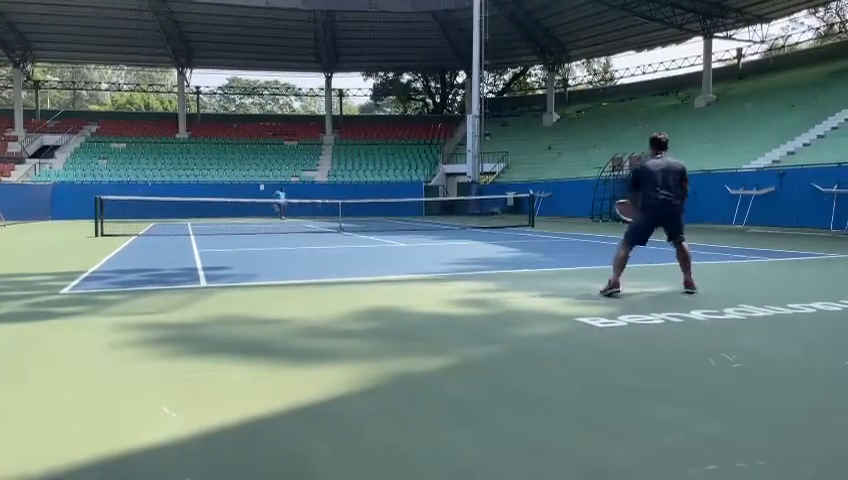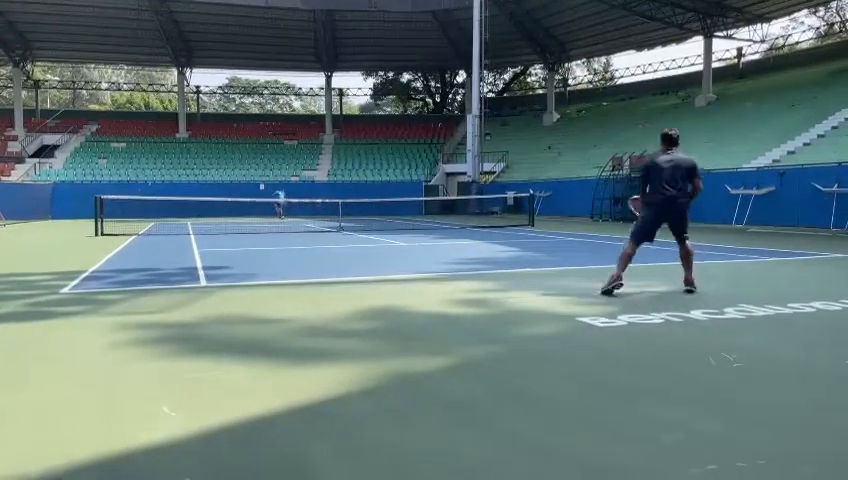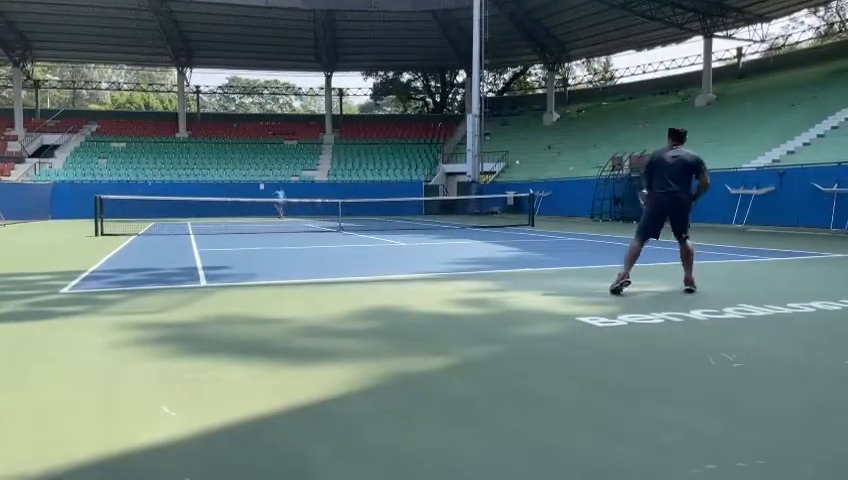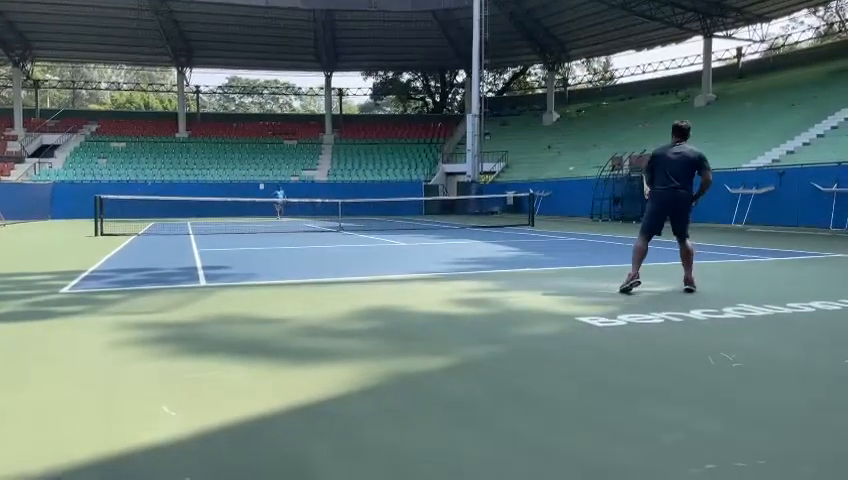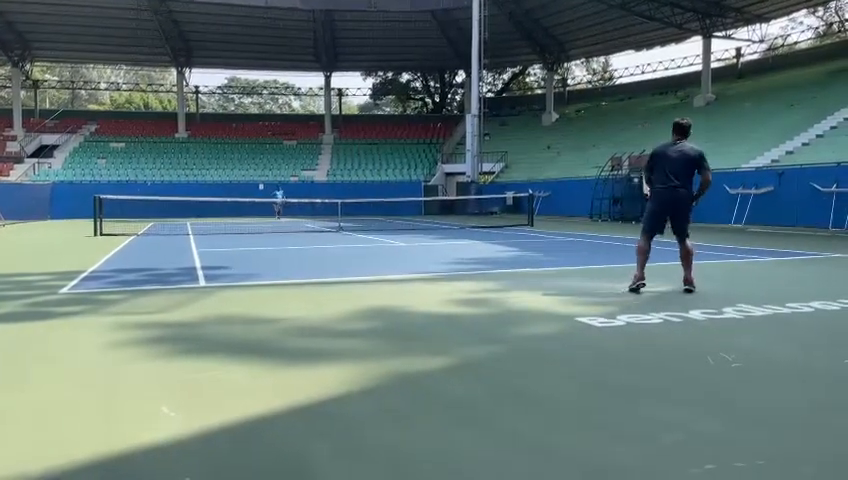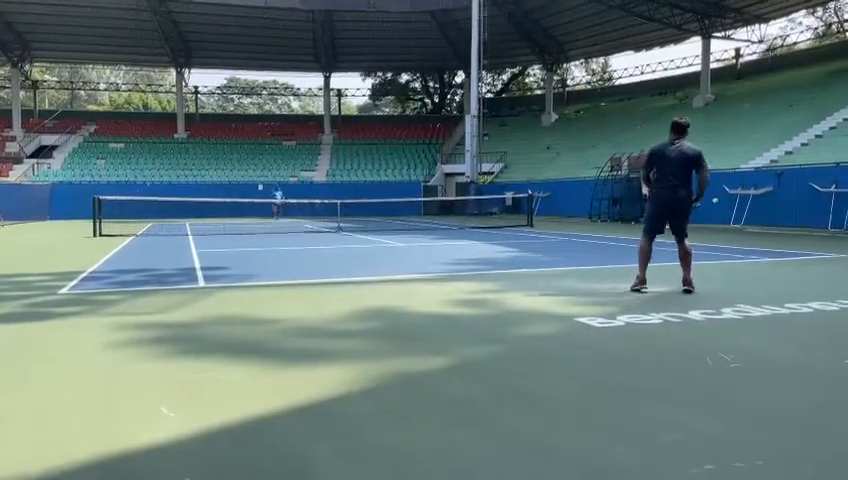
dt=0.1s
person 1, frame 1
left shoulder: (641, 167)
right shoulder: (679, 166)
left elbow: (633, 195)
right elbow: (685, 192)
left wrist: (638, 209)
left hip: (649, 209)
right hip: (673, 209)
left knee: (625, 246)
right knee: (679, 242)
left ankle: (614, 282)
right ankle: (689, 281)
person 1, frame 2
left shoulder: (652, 162)
right shoulder: (689, 161)
left elbow: (643, 189)
right elbow: (698, 187)
left wrist: (646, 204)
left hip: (655, 205)
right hip: (679, 205)
left knee: (633, 242)
right knee: (683, 241)
left ankle: (617, 277)
right ankle: (689, 280)
person 1, frame 3
left shoulder: (656, 156)
right shoulder: (694, 158)
left elbow: (646, 182)
right elbow: (705, 183)
left wrist: (649, 197)
right wrist: (692, 199)
left hip: (657, 201)
right hip: (681, 202)
left knee: (639, 239)
right knee: (683, 240)
left ankle: (624, 275)
right ankle: (689, 280)
person 1, frame 4
left shoulder: (658, 152)
right shoulder: (697, 154)
left elbow: (647, 177)
right elbow: (708, 179)
right wrist: (695, 197)
left hip: (658, 198)
right hip: (682, 199)
left knee: (643, 237)
right knee: (683, 239)
left ankle: (634, 275)
right ankle: (689, 279)
person 1, frame 5
left shoulder: (658, 150)
right shoulder: (696, 153)
left elbow: (647, 175)
right elbow: (707, 179)
right wrist: (696, 197)
left hip: (659, 197)
right hip: (682, 199)
left knee: (646, 237)
right knee: (683, 239)
left ankle: (639, 276)
right ankle: (688, 279)
person 1, frame 6
left shoulder: (657, 150)
right shoulder: (694, 152)
left elbow: (645, 175)
right elbow: (704, 179)
right wrist: (696, 198)
left hip: (658, 197)
right hip: (681, 199)
left knee: (647, 237)
right knee: (682, 239)
left ankle: (641, 278)
right ankle: (687, 279)
